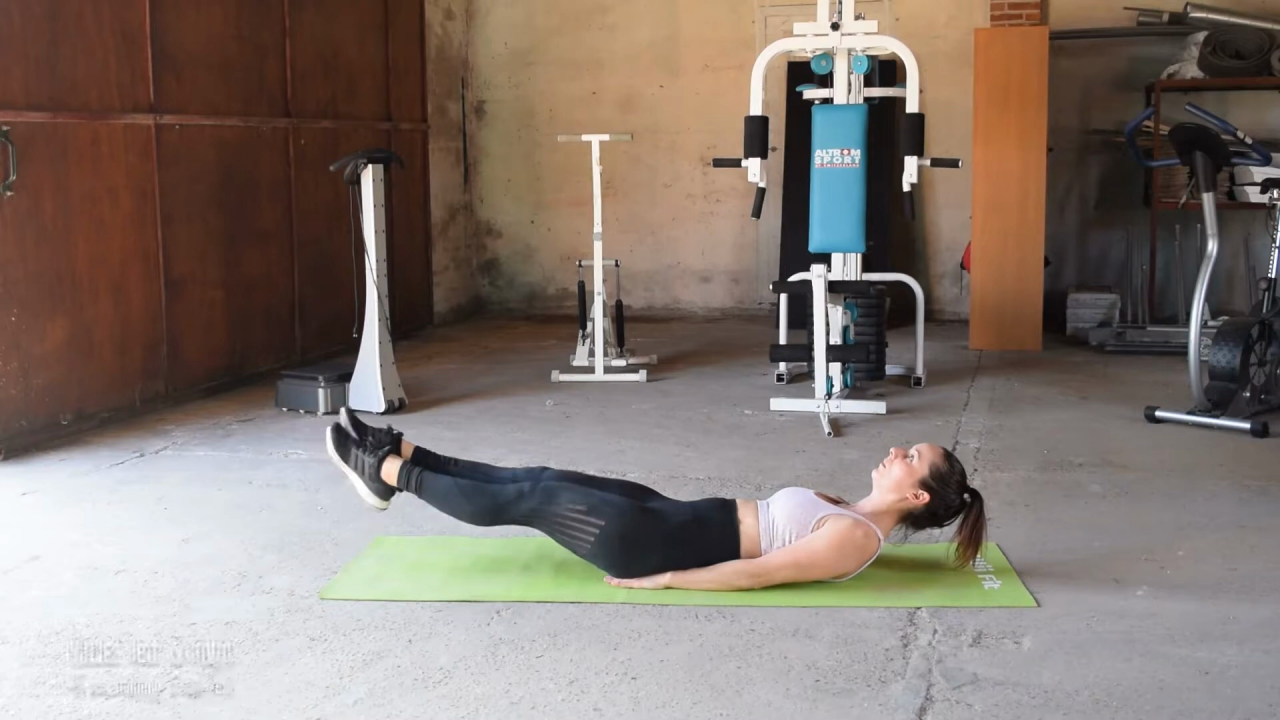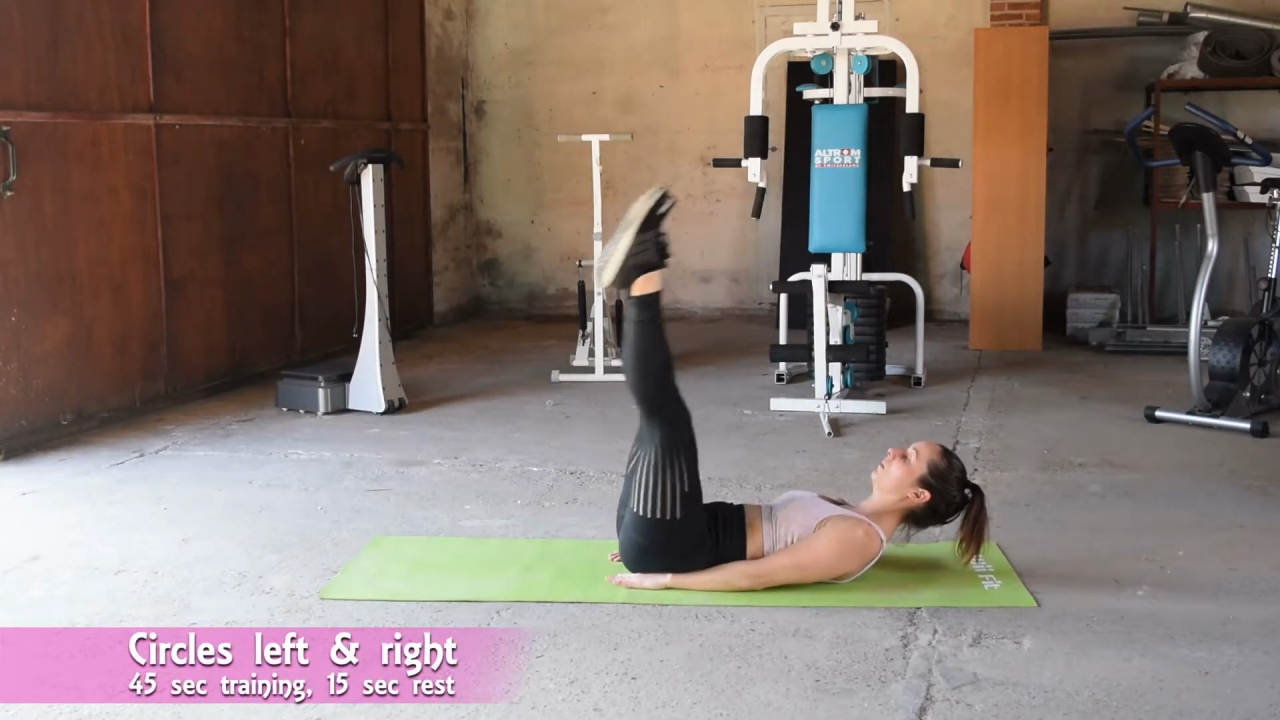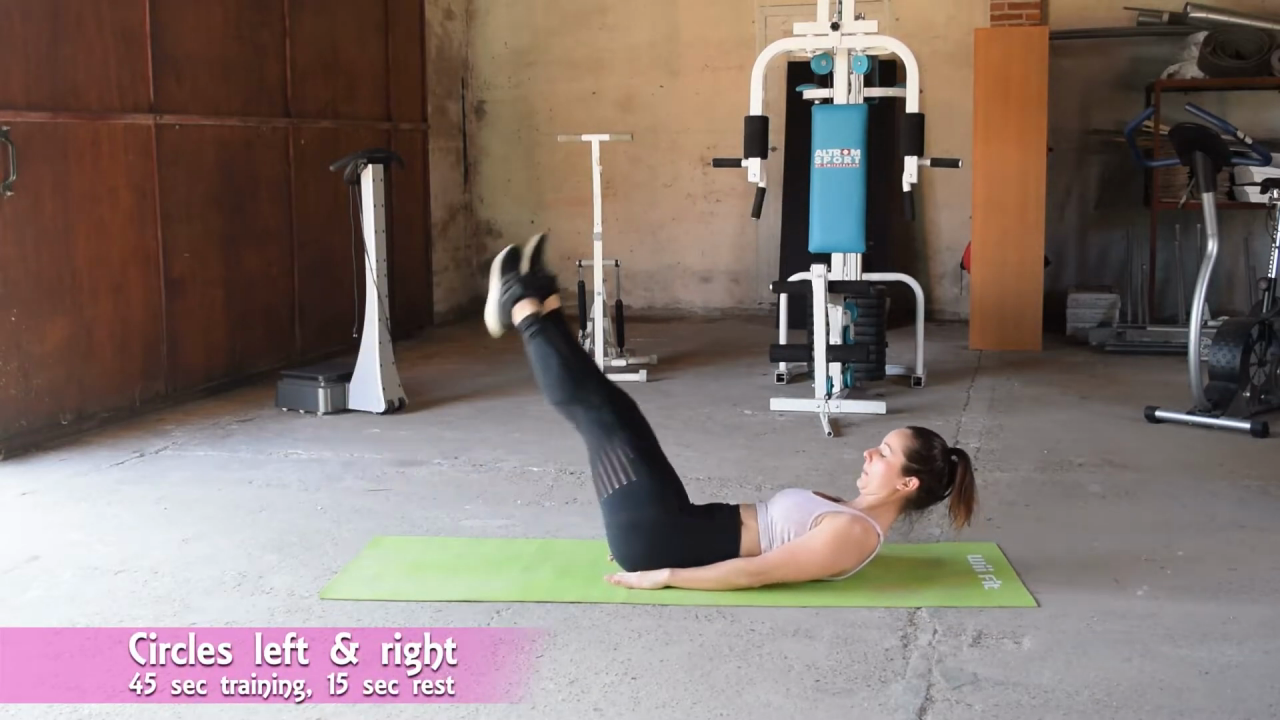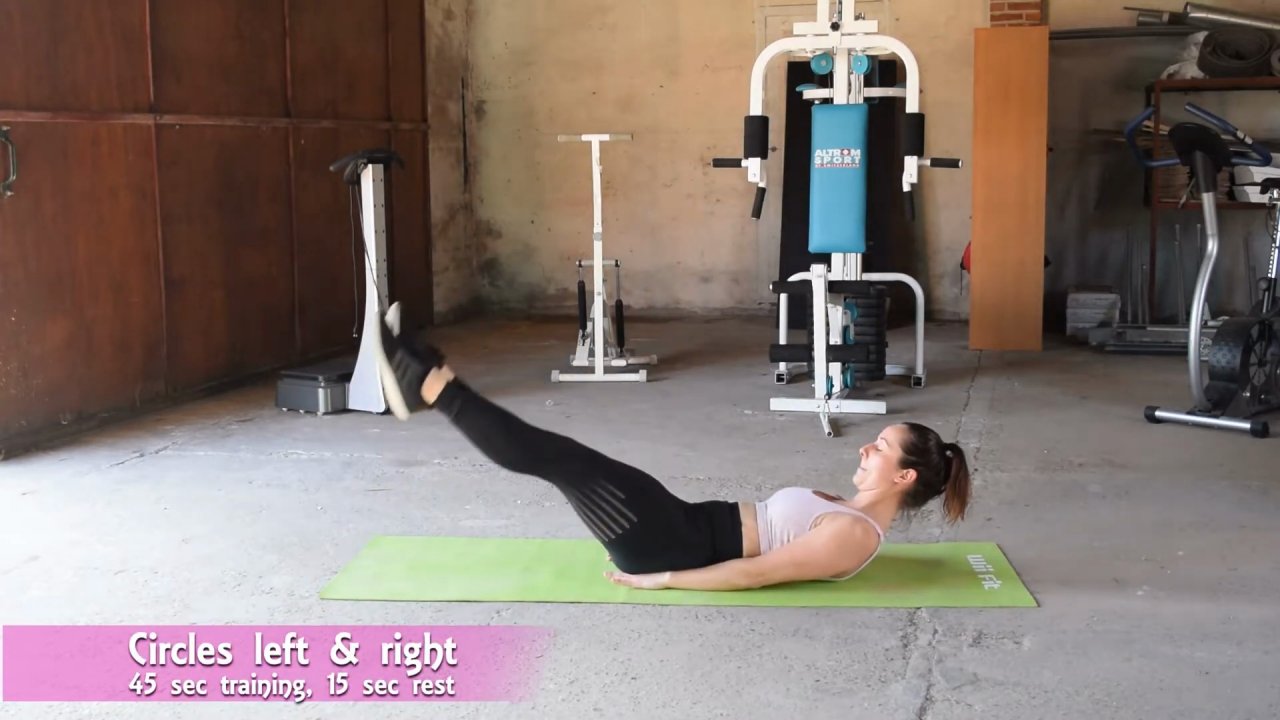
dt=1s
person 1, frame 1
left shoulder: (856, 537)
right shoulder: (848, 513)
left elbow: (759, 572)
left wrist: (663, 578)
left hip: (665, 543)
right hip: (679, 516)
left knee: (535, 499)
right knee: (547, 481)
left ankle: (392, 472)
right ankle: (396, 455)
person 1, frame 2
left shoulder: (857, 539)
right shoulder: (851, 514)
left elbow: (759, 575)
left wrist: (662, 578)
left knee: (664, 418)
left ankle: (643, 273)
right ankle: (642, 273)
person 1, frame 3
left shoulder: (852, 535)
right shoulder: (854, 512)
left elbow: (756, 573)
left wrist: (661, 576)
left hip: (665, 540)
right hip: (689, 531)
left knee: (592, 409)
right knee: (610, 405)
left ankle: (522, 307)
person 1, frame 4
left shoulder: (856, 535)
right shoulder: (849, 510)
left elbow: (758, 571)
left wrist: (663, 577)
left hip: (676, 544)
right hip: (688, 525)
left knee: (558, 458)
right knee: (564, 456)
left ankle: (430, 383)
right ankle: (431, 377)
